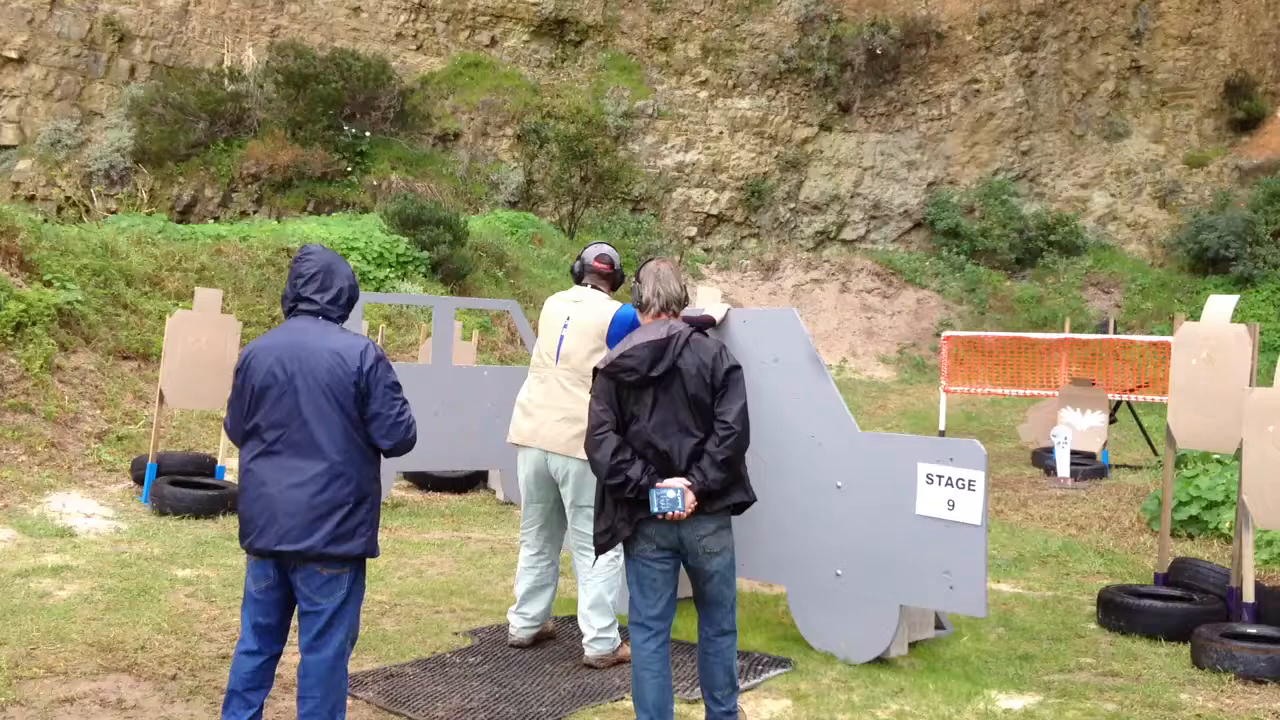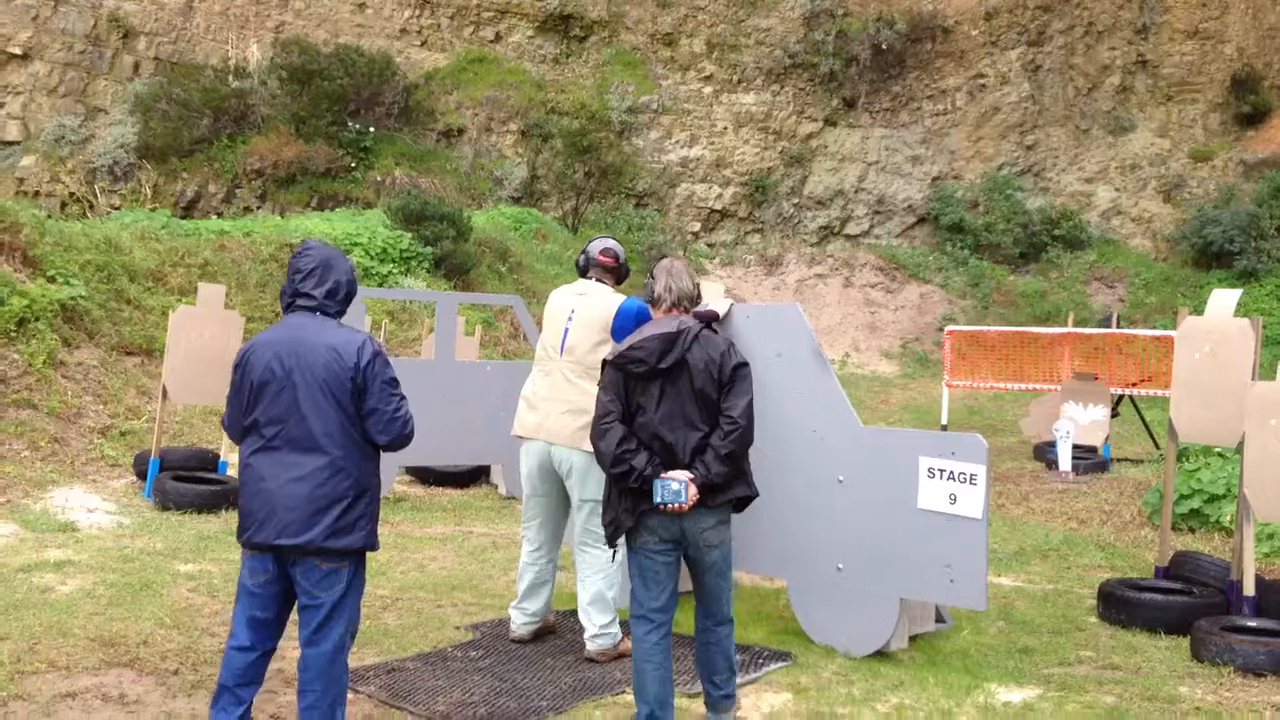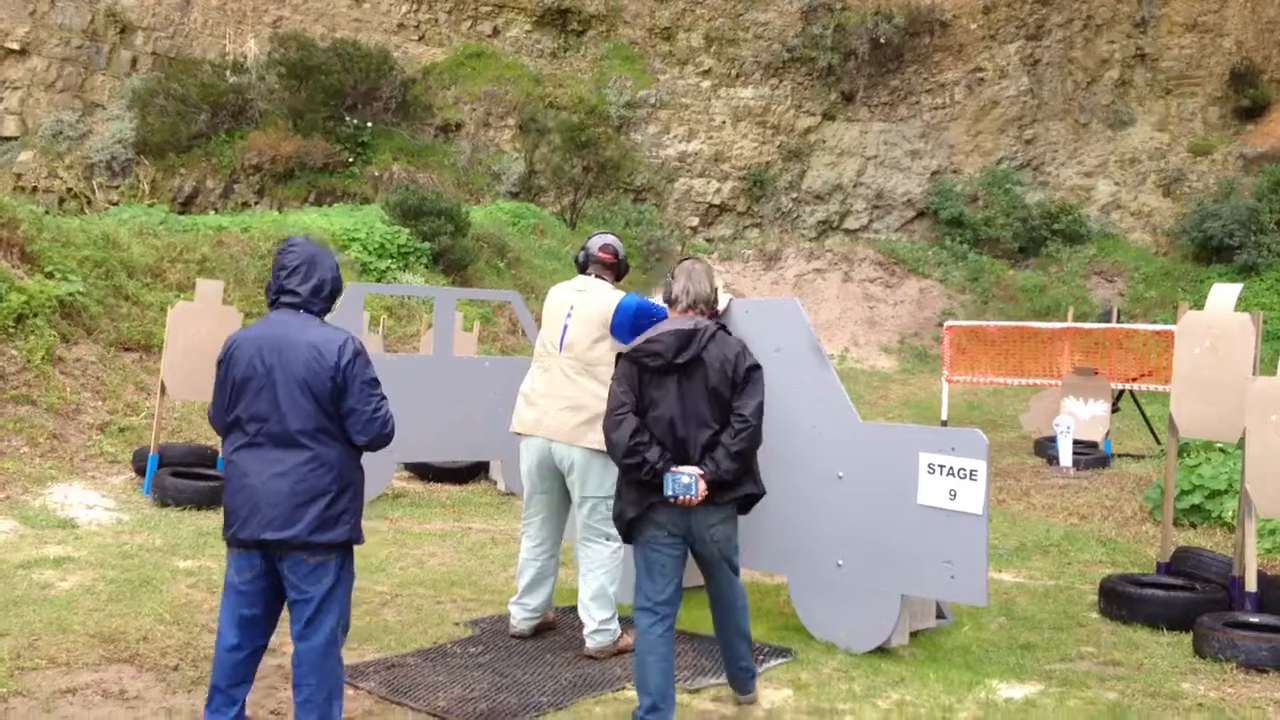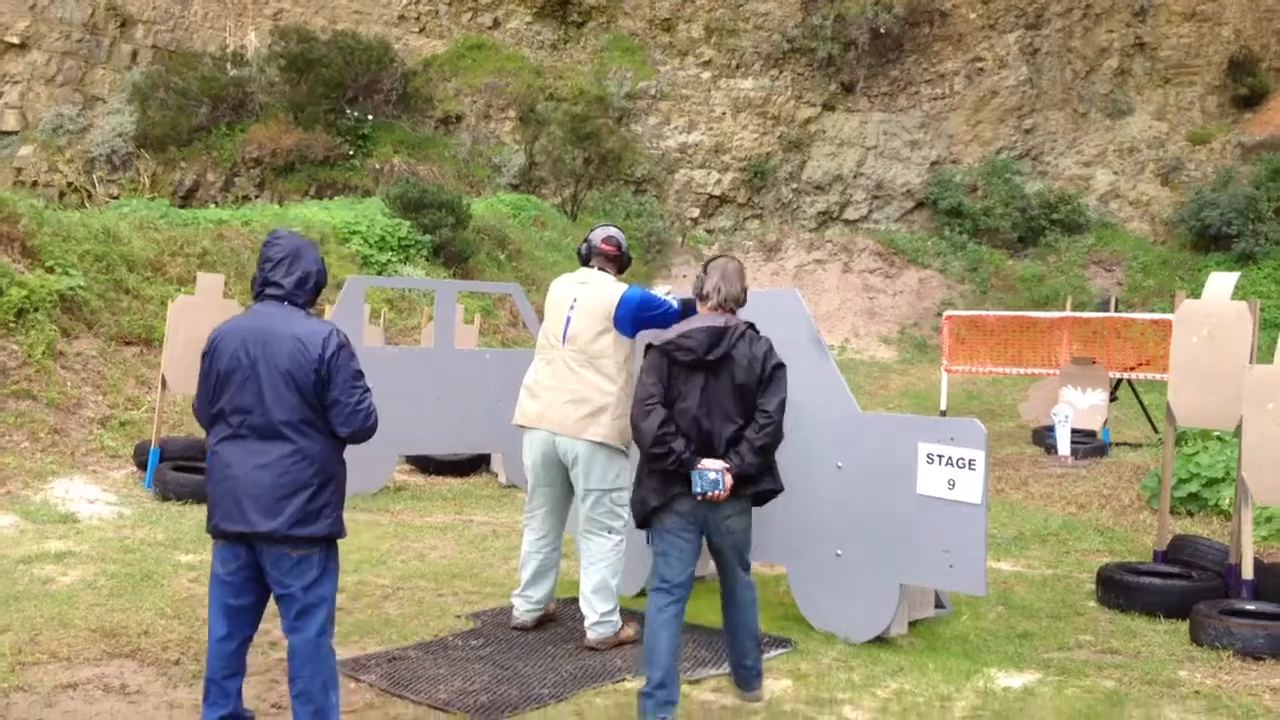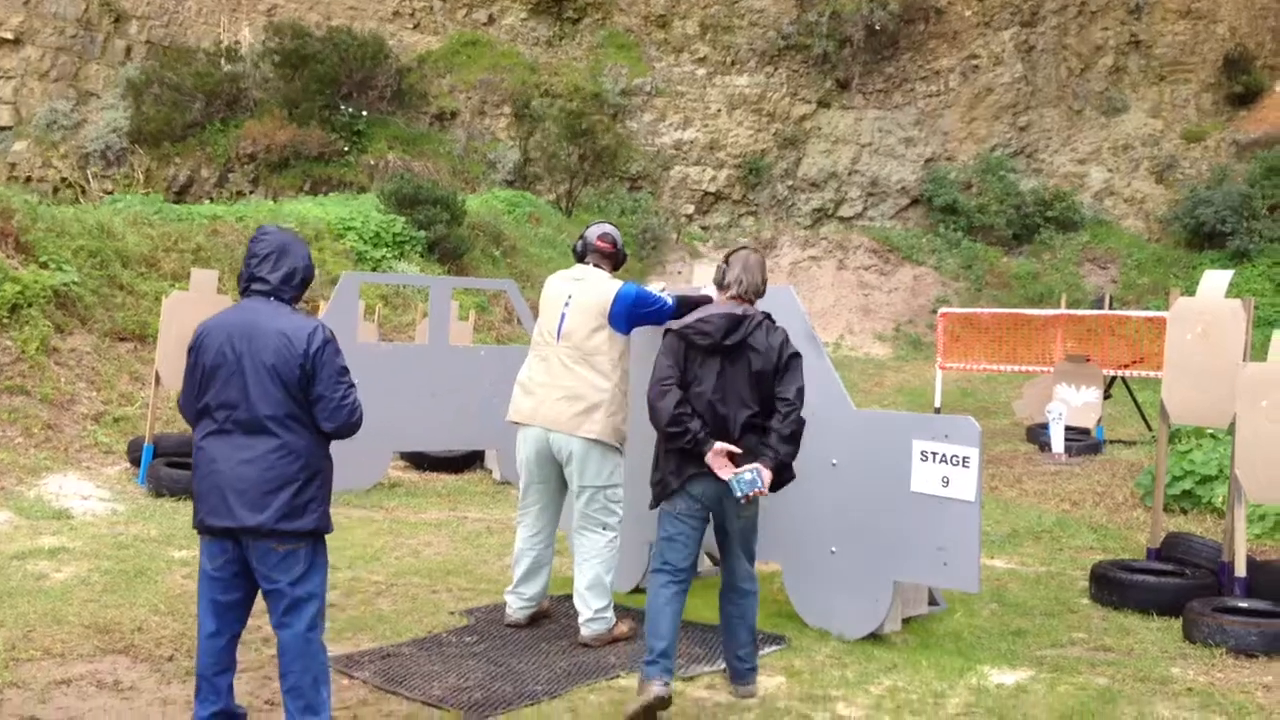
dt=0.2s
person 1, frame 1
left shoulder: (255, 353)
right shoulder: (361, 354)
left elbow: (237, 430)
right elbow: (398, 437)
left hip: (265, 523)
right hip: (331, 528)
left knee: (257, 637)
right knee: (325, 647)
person 1, frame 2
left shoulder: (255, 349)
right shoulder: (359, 349)
left elbow: (235, 426)
right elbow: (395, 432)
left hip: (264, 517)
right hip: (330, 522)
left knee: (251, 631)
right knee: (325, 642)
person 1, frame 3
left shoulder: (238, 345)
right shoulder: (339, 347)
left elbow: (221, 421)
right elbow: (375, 431)
left hip: (250, 514)
right hip: (315, 518)
left knee: (240, 630)
right knee: (317, 636)
person 1, frame 4
left shoulder: (223, 337)
right shoulder: (324, 340)
left elbow: (205, 414)
right elbow: (358, 424)
right wrist: (315, 418)
left hip: (233, 506)
right hip: (298, 510)
left knee: (229, 622)
right knee: (308, 628)
person 1, frame 5
left shoulder: (209, 331)
right shoulder: (310, 335)
left elbow: (191, 409)
right elbow: (343, 419)
right wrist: (303, 415)
left hip: (219, 502)
right hip: (284, 506)
left knee: (218, 618)
right knee: (298, 623)
person 2, frame 1
left shoulder: (614, 366)
right shoulder: (714, 354)
left elbow: (601, 441)
right elbow: (733, 429)
left wrist: (645, 486)
right wrist: (699, 485)
left hip: (645, 517)
right hip: (706, 514)
left knee: (649, 628)
right knee: (718, 622)
person 2, frame 2
left shoulder: (623, 358)
right shoulder: (722, 351)
left elbow: (606, 433)
right elbow: (737, 425)
left wrist: (649, 477)
right wrist: (701, 478)
left hip: (648, 509)
right hip: (707, 506)
left knee: (650, 619)
right knee: (716, 610)
person 2, frame 3
left shoulder: (638, 354)
right shoulder: (735, 353)
left elbow: (619, 425)
right elbow: (746, 424)
left wrist: (660, 471)
right wrist: (710, 475)
left hip: (657, 503)
right hip: (714, 501)
left knee: (654, 613)
right knee: (727, 594)
right ankle: (743, 682)
person 2, frame 4
left shoulder: (666, 347)
right shoulder: (760, 351)
left elbow: (646, 416)
right elbow: (768, 421)
left wrist: (687, 462)
right wrist: (735, 470)
left hip: (676, 491)
right hip: (731, 493)
left knee: (666, 594)
right knee: (738, 587)
right ankle: (749, 679)
person 2, frame 5
left shoulder: (683, 332)
right shoulder: (775, 340)
left elbow: (662, 397)
right elbow: (789, 409)
left wrist: (702, 444)
right wrist: (770, 462)
left hip: (688, 475)
right hip: (745, 476)
left knee: (668, 573)
right knee: (740, 577)
left ankle: (656, 675)
right ankle: (743, 675)
person 3, frame 1
left shoulder: (554, 305)
right shoulder: (617, 315)
left hip: (532, 437)
right hip: (581, 446)
left knee: (538, 537)
right knee: (597, 544)
left ankle: (525, 624)
right ankle: (601, 643)
person 3, frame 2
left shoulder: (556, 299)
right shoulder: (621, 309)
left hip: (536, 431)
right hip: (585, 440)
left knee: (539, 532)
right knee: (596, 540)
left ankle: (527, 619)
right ankle: (602, 638)
person 3, frame 3
left shoulder: (556, 296)
right shoulder: (621, 306)
left hip: (536, 427)
right hip: (586, 435)
left knee: (539, 528)
right knee: (599, 536)
left ankle: (526, 615)
right ankle: (601, 634)
person 3, frame 4
left shoulder: (558, 288)
right shoulder: (624, 298)
right elbow: (682, 311)
left hip: (539, 420)
right hip: (590, 428)
left knee: (541, 520)
right knee: (602, 528)
left ankle: (529, 607)
right ankle: (602, 626)
person 3, frame 5
left shoulder: (553, 284)
right shoulder: (619, 295)
right elbow: (677, 307)
right wrist: (713, 300)
left hip: (534, 417)
right hip: (586, 425)
left knee: (534, 516)
right knee: (596, 525)
left ankle: (522, 603)
right ankle: (597, 622)
